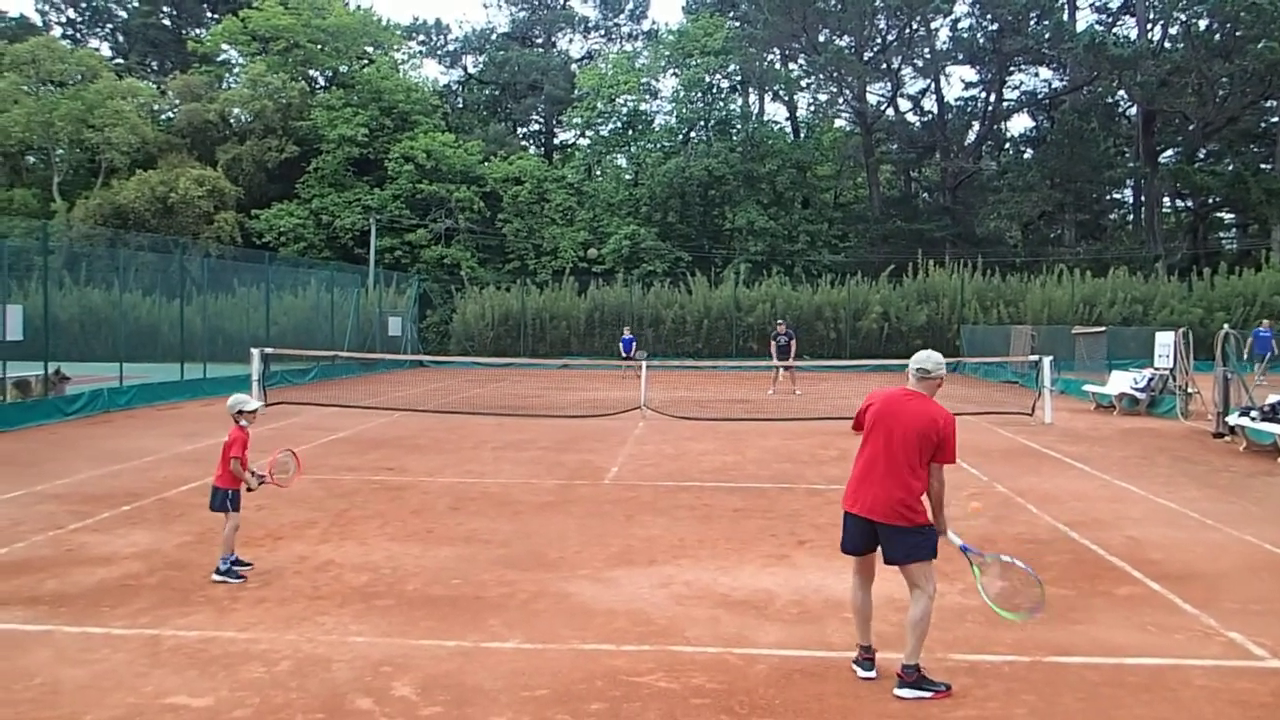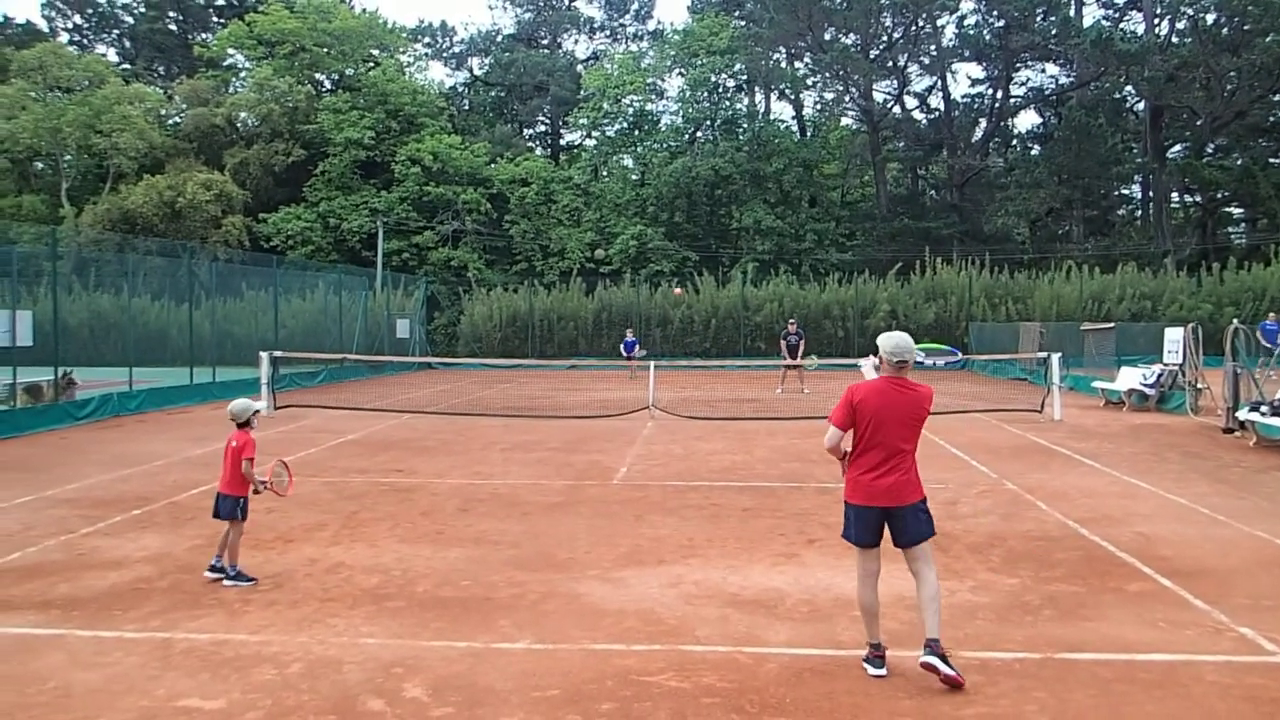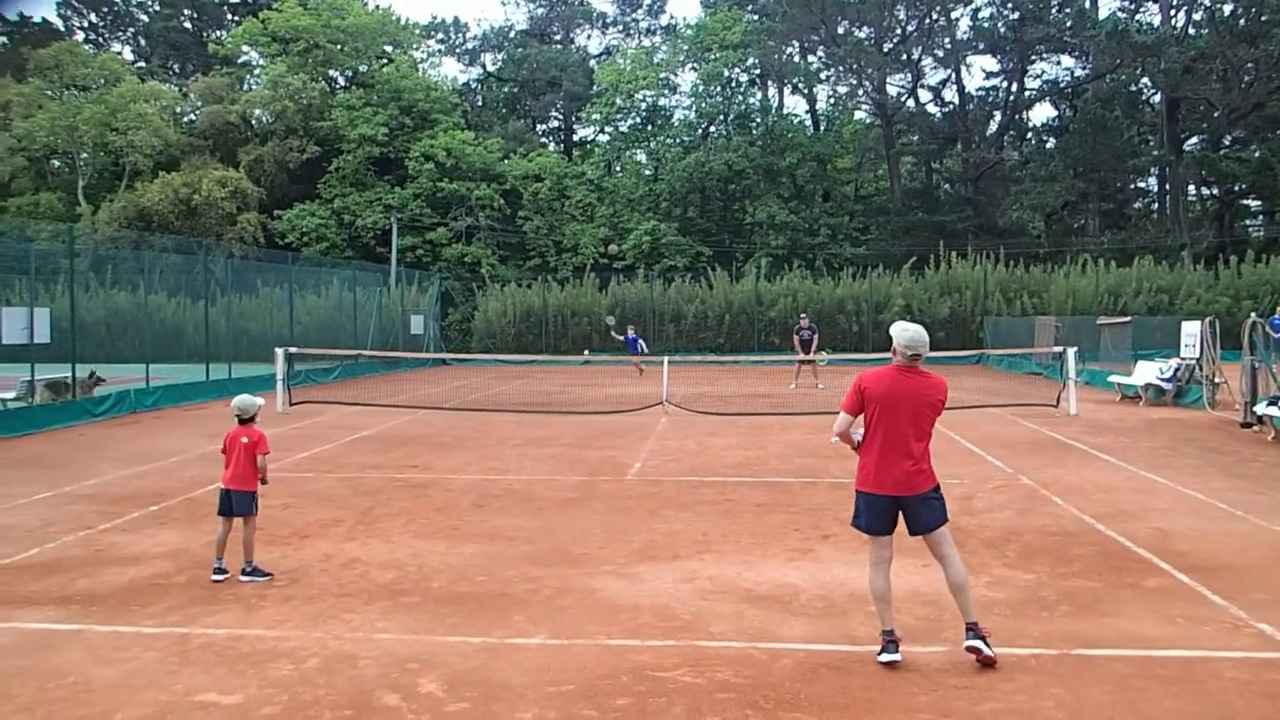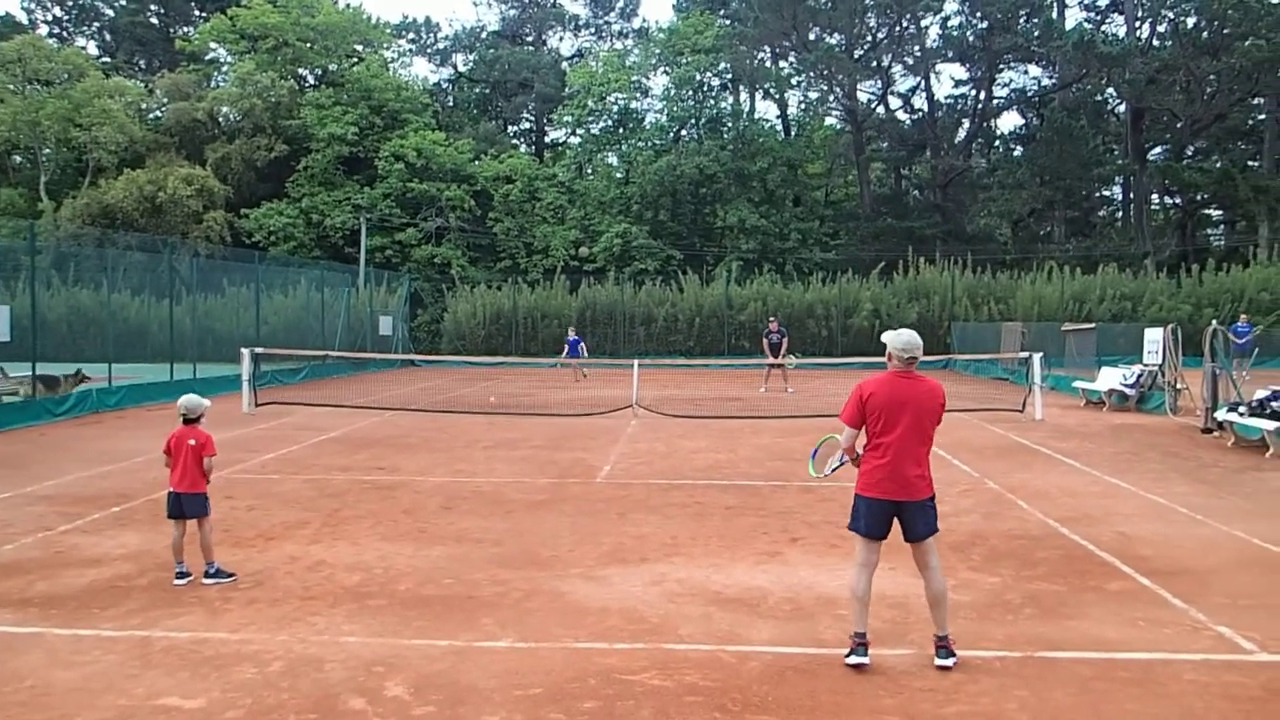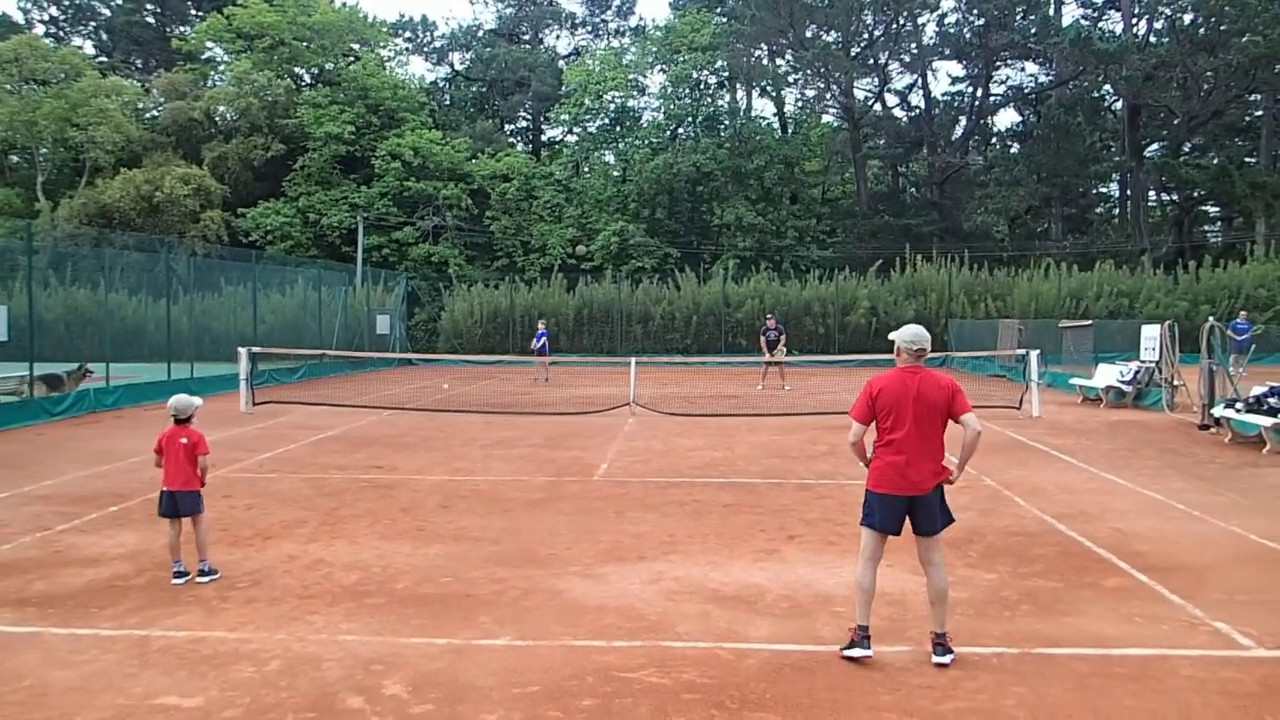
dt=0.5s
person 1, frame 1
left shoulder: (876, 400)
right shoulder: (943, 421)
left elbow: (857, 430)
right elbow: (936, 480)
right wrist: (940, 521)
left hip: (859, 503)
right hip: (903, 513)
left knee: (862, 578)
right knee: (923, 590)
left ankle: (865, 655)
right ankle: (909, 674)
person 1, frame 2
left shoulder: (857, 393)
right shoulder: (924, 396)
left elbow: (830, 443)
left wrist: (844, 457)
right wrist: (871, 374)
left hip: (862, 495)
right hip: (906, 496)
left knee: (867, 575)
right knee: (925, 571)
left ankle: (876, 653)
right ankle: (932, 647)
person 1, frame 3
left shoulder: (867, 381)
right shoulder: (938, 387)
left elbow: (840, 429)
left wrist: (857, 443)
left hip: (875, 484)
right hip: (919, 484)
left knee: (879, 562)
right knee: (948, 555)
left ankle: (889, 641)
right ankle: (972, 631)
person 1, frame 4
left shoulder: (867, 389)
right shoulder: (936, 391)
left elbow: (847, 443)
left wrist: (858, 459)
left hip: (874, 488)
right hip: (917, 489)
left knee: (864, 565)
right knee: (930, 566)
left ankle: (859, 643)
right ankle: (943, 645)
person 1, frame 5
left shoulder: (876, 385)
right shoulder: (946, 385)
left elbow: (855, 438)
right elbow: (974, 429)
left wrist: (868, 462)
right wrist: (958, 468)
left hip: (884, 484)
right hip: (928, 485)
left knee: (868, 559)
right knee: (933, 563)
left ankle: (861, 636)
right ankle: (940, 642)
person 2, frame 1
left shoulder: (240, 432)
right shoulder: (239, 436)
right elbow: (234, 466)
left wrist: (253, 473)
right wrist: (249, 482)
left hip: (227, 484)
right hip: (227, 486)
left knee: (231, 522)
right knee: (233, 523)
left ankle: (231, 558)
right ankle: (222, 568)
person 2, frame 2
left shoulder: (234, 436)
right shoulder: (248, 440)
right elbow: (245, 469)
left wrist: (254, 479)
right wrist: (256, 484)
left hip: (225, 489)
right hip: (236, 492)
left knee: (231, 528)
right knee: (237, 530)
left ankle: (216, 565)
right ankle: (232, 574)
person 2, frame 3
left shoulder: (230, 434)
right shoulder: (258, 436)
left elbow: (226, 460)
right elbow: (261, 464)
right wrist: (264, 477)
left hip: (228, 486)
right hip: (246, 488)
left knee: (225, 526)
right knee: (249, 527)
left ankle: (218, 567)
right ankle: (248, 568)
person 2, frame 4
left shoulder: (174, 435)
right shoulder: (204, 437)
left elbow: (167, 462)
right elbow: (207, 466)
right wrist: (207, 478)
left hip: (176, 489)
right hip: (196, 490)
left knee: (178, 529)
right knee: (205, 528)
left ankle: (180, 571)
right ankle: (211, 570)
person 2, frame 5
left shoulder: (165, 435)
right shoulder: (197, 436)
left elbow: (158, 463)
right elbow: (203, 464)
right wrist: (203, 479)
left hip: (169, 488)
right hip: (190, 488)
left knee: (174, 528)
right knee: (199, 526)
left ankle: (178, 570)
right ankle: (203, 568)
